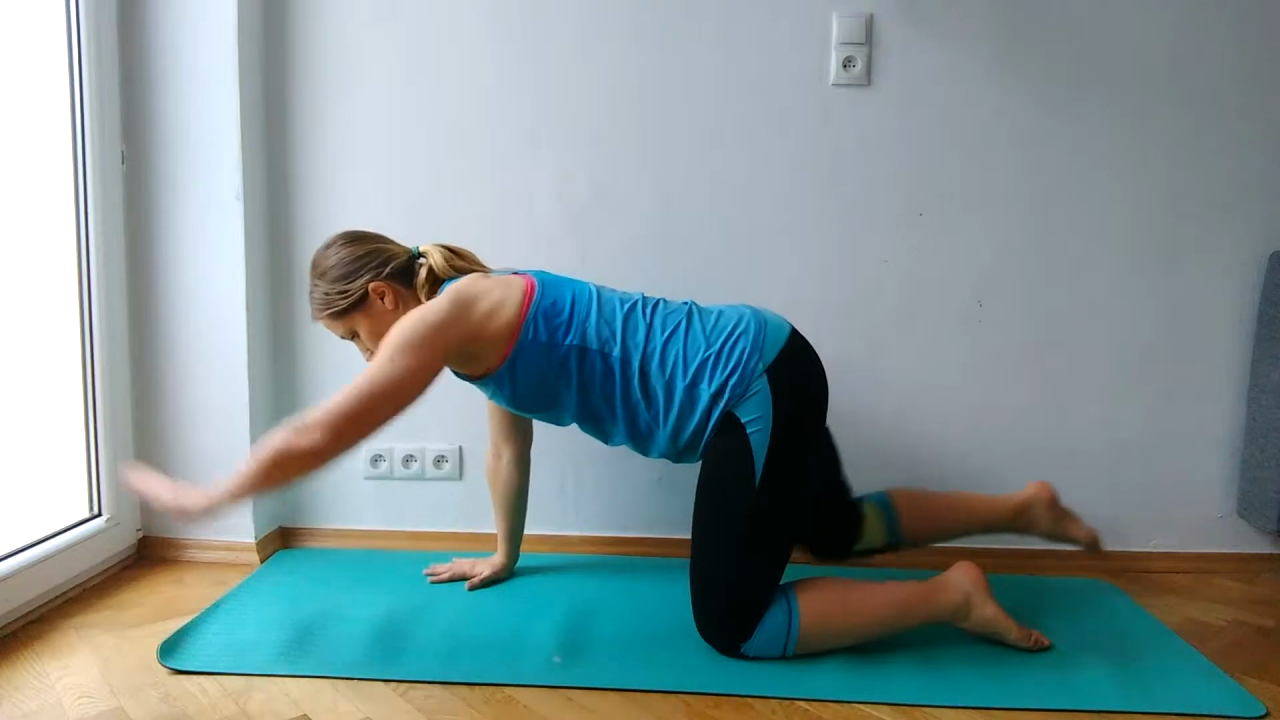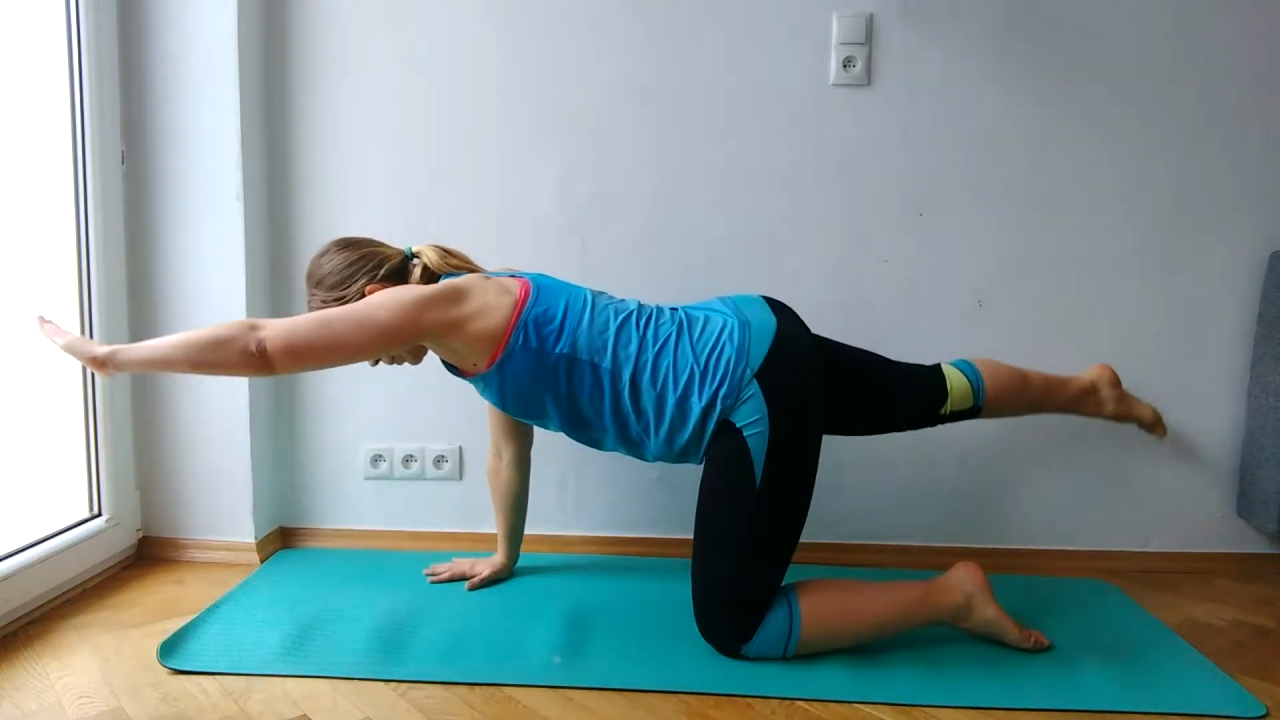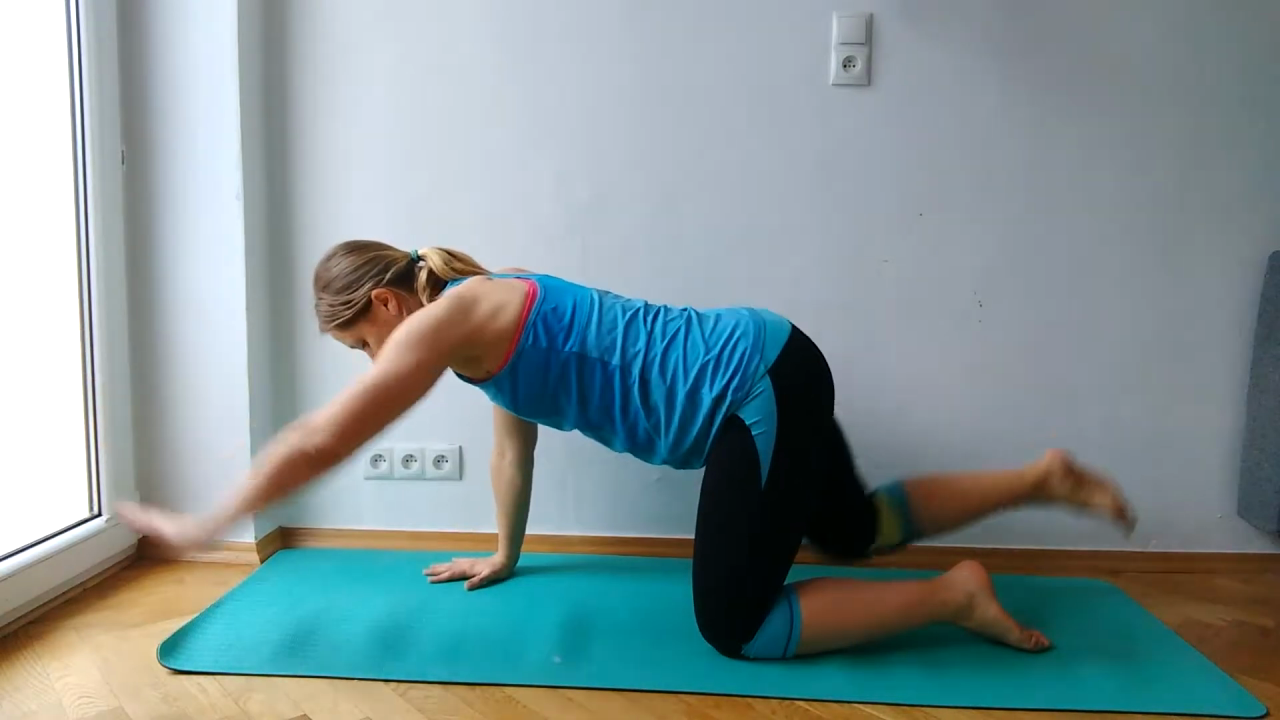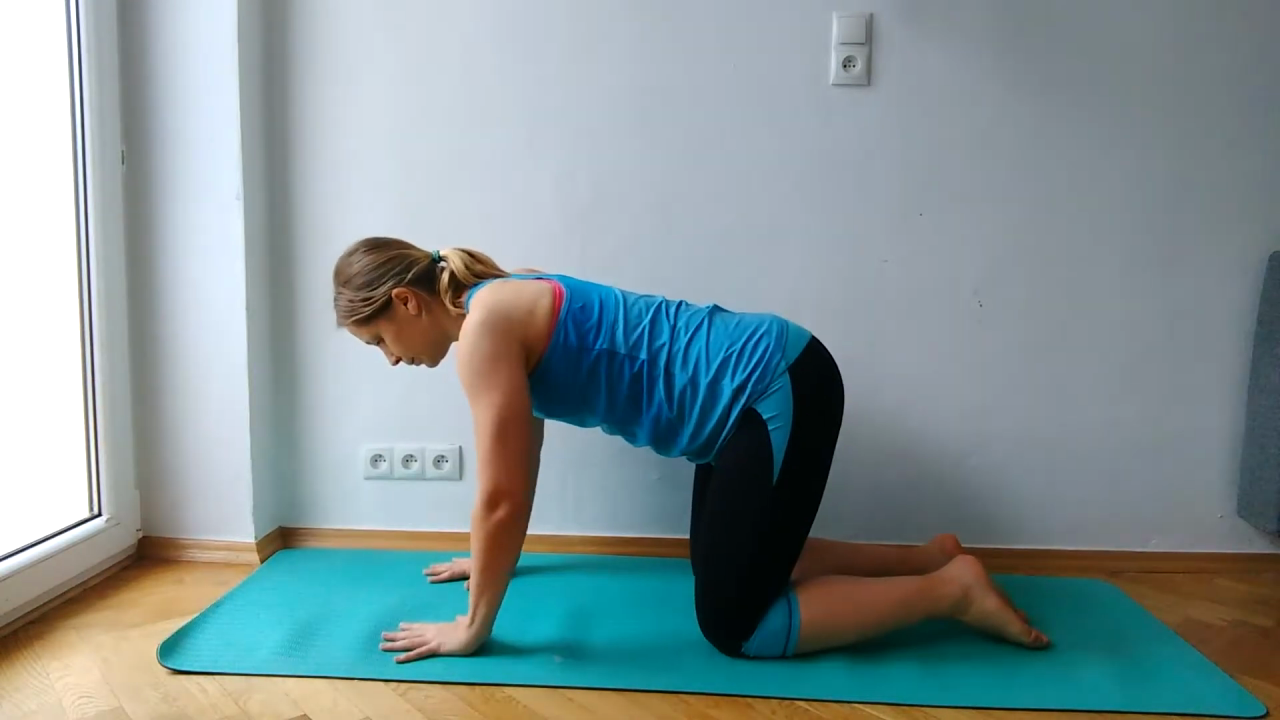
dt=0.7s
person 1, frame 1
left shoulder: (450, 315)
right shoulder: (481, 314)
left elbow: (319, 434)
right elbow: (508, 442)
left wrist: (202, 494)
right wrist: (502, 555)
left hip: (750, 388)
right hip: (755, 365)
left knee: (733, 623)
right knee: (840, 532)
left ankle: (948, 595)
right ankle: (1029, 508)
person 1, frame 2
left shoulder: (442, 308)
right shoulder: (475, 316)
left elbow: (263, 345)
right elbow: (510, 438)
left wrist: (112, 355)
right wrist: (502, 555)
left hip: (748, 386)
right hip: (755, 349)
left knee: (732, 623)
right knee: (926, 394)
left ankle: (950, 595)
right ankle: (1091, 389)
person 1, frame 3
left shoulder: (444, 321)
right shoulder: (478, 311)
left elbow: (323, 443)
right elbow: (515, 437)
left wrist: (209, 522)
right wrist: (501, 553)
left hip: (758, 388)
right hip: (761, 373)
left knee: (733, 622)
right knee: (851, 524)
left ankle: (955, 595)
right ankle: (1039, 479)
person 1, frame 4
left shoulder: (482, 327)
right shoulder: (504, 306)
left elbow: (502, 496)
right elbow: (524, 453)
left wrist: (472, 627)
right wrist: (492, 557)
left hip: (776, 390)
right hip: (756, 388)
left knee: (732, 624)
right knee: (736, 566)
left ankle: (952, 589)
right ankle: (928, 558)
